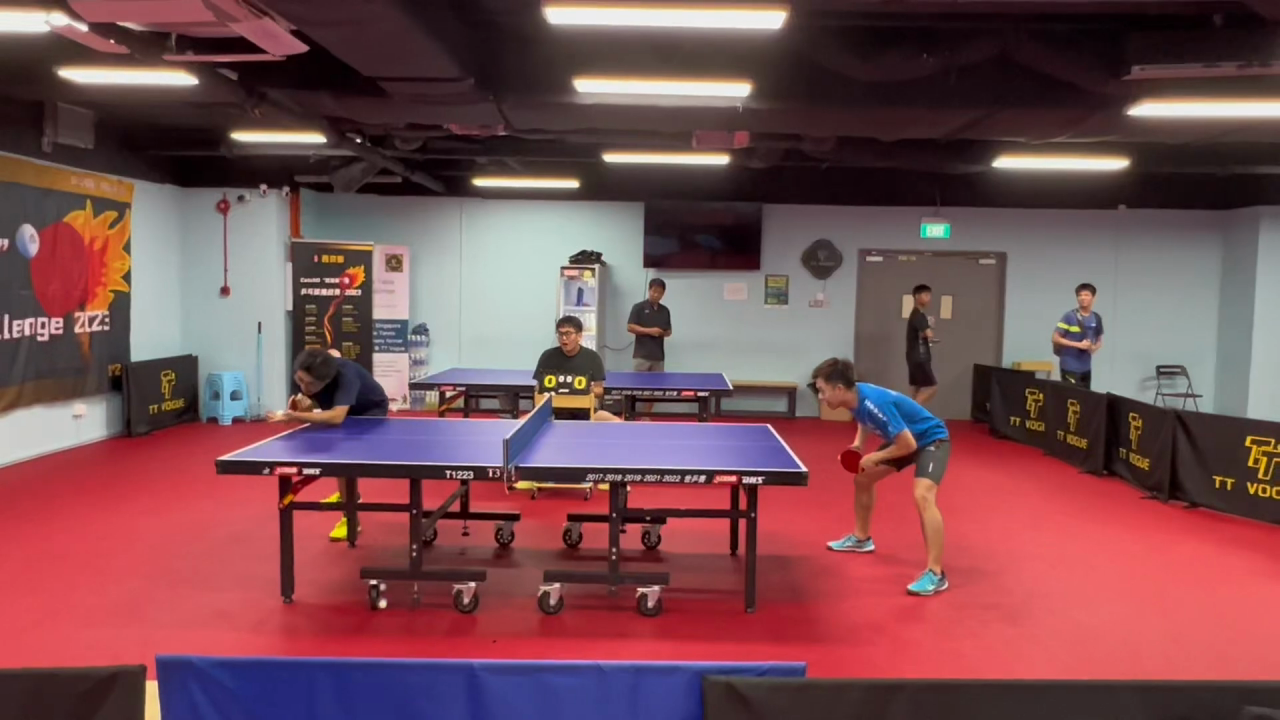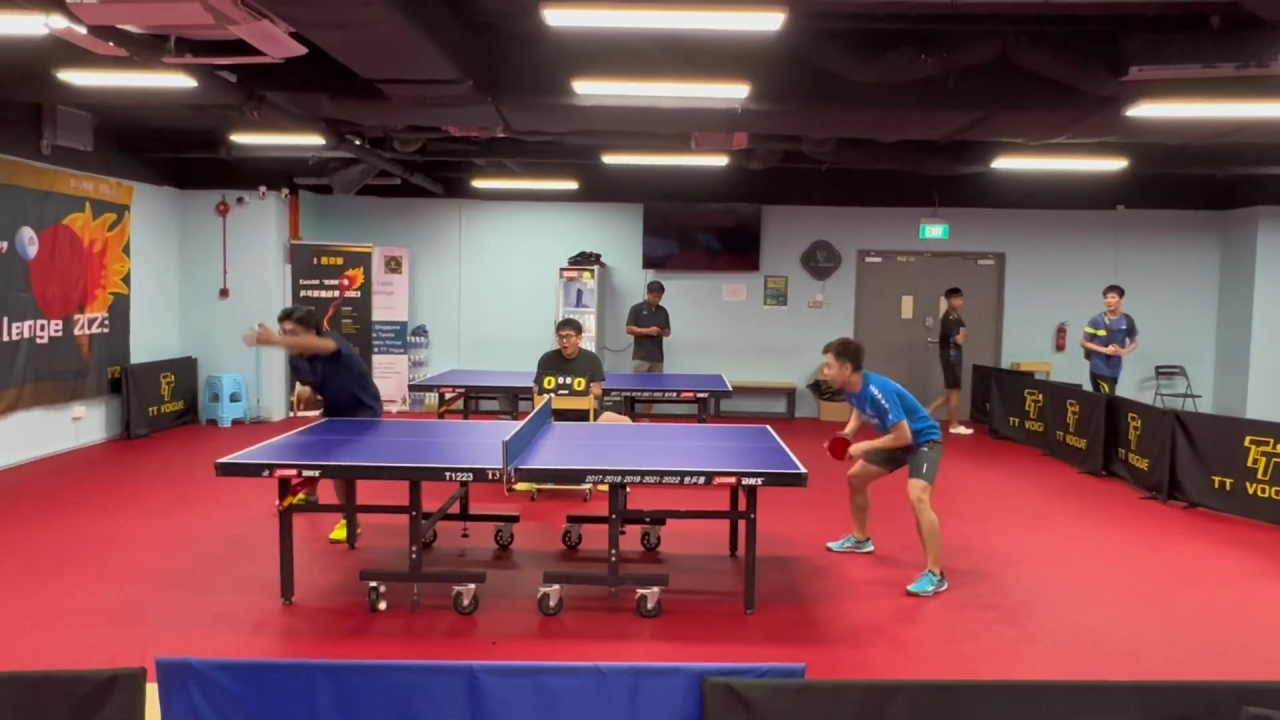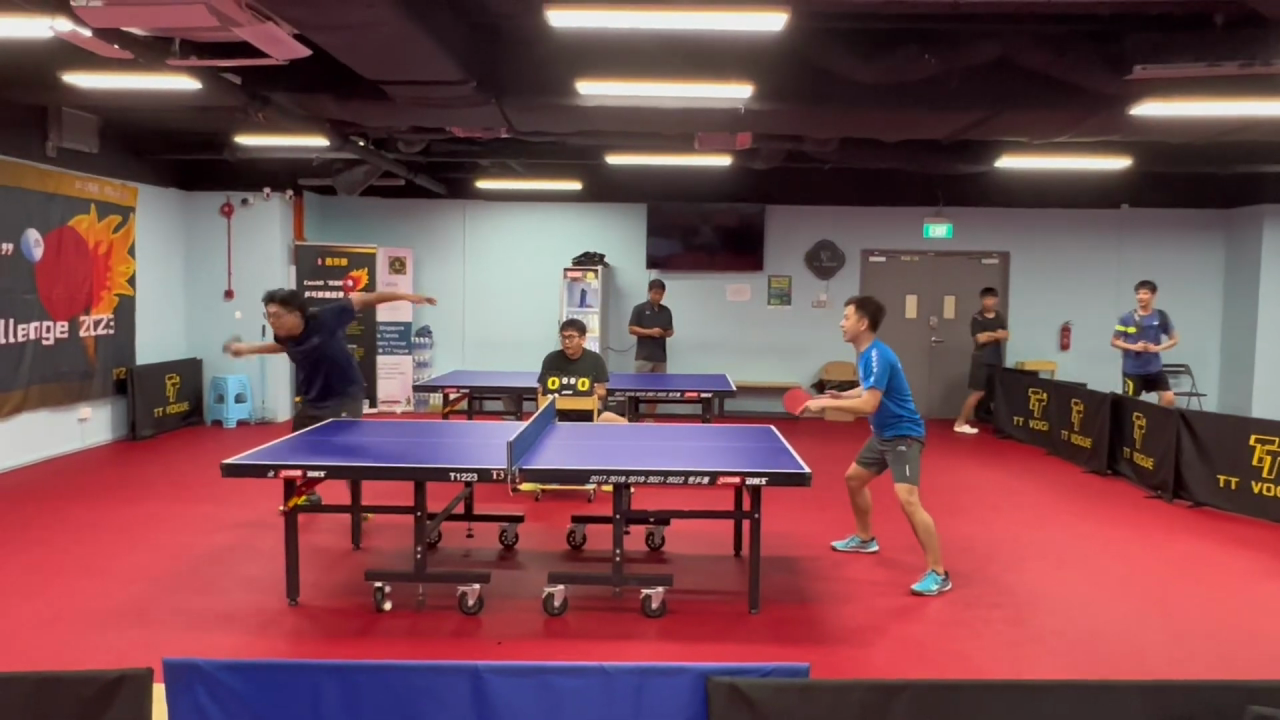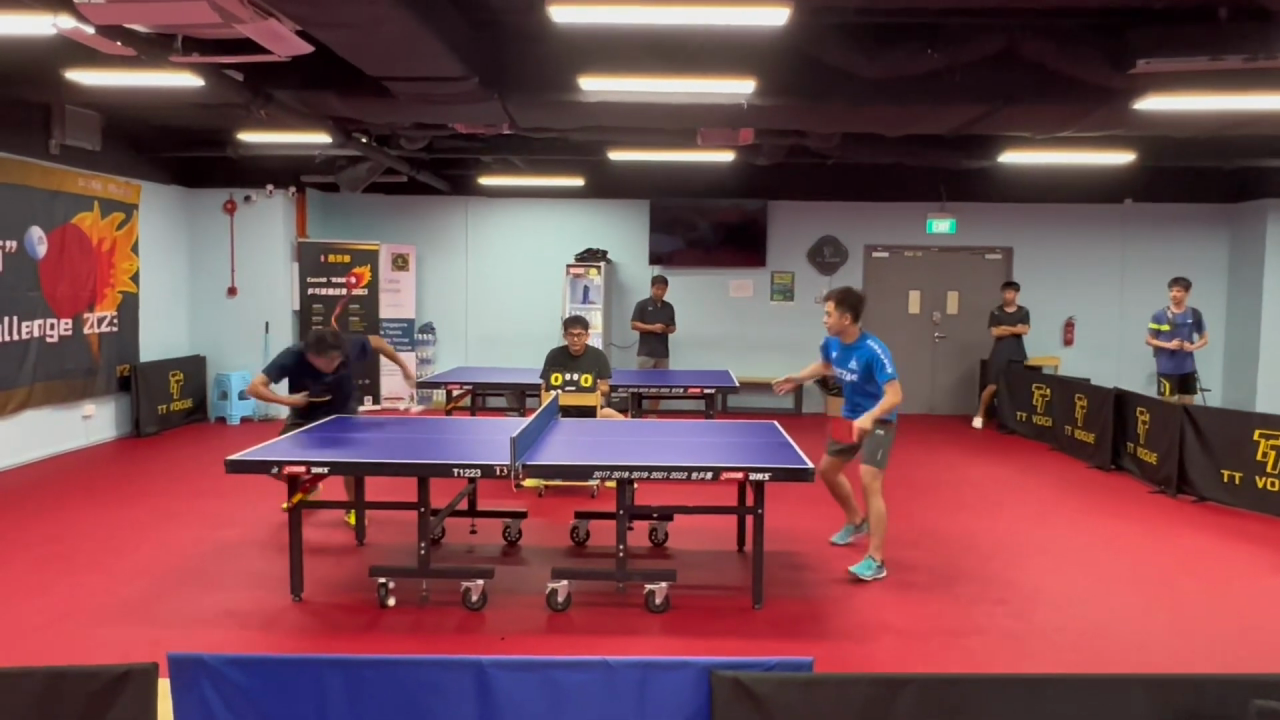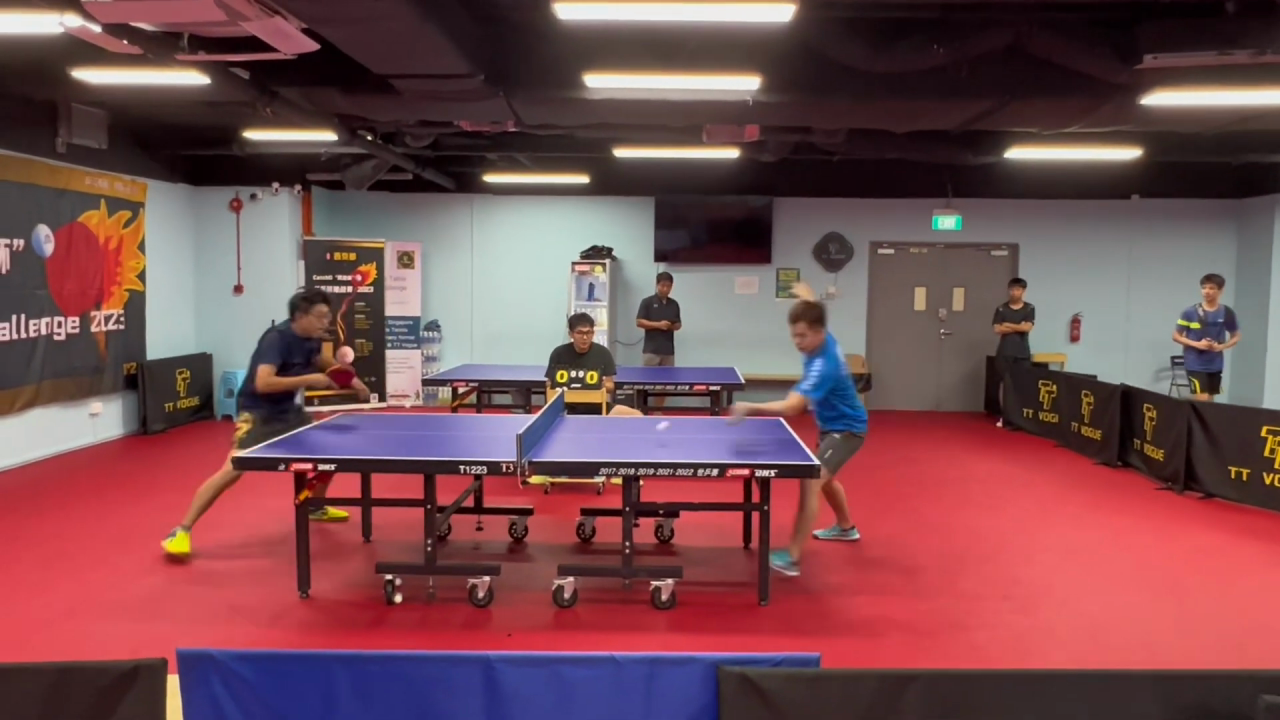
dt=0.4s
person 1, frame 1
left shoulder: (876, 405)
right shoulder: (855, 395)
left elbow: (908, 445)
right elbow: (866, 421)
left wrist: (873, 457)
right wrist: (858, 444)
left hip: (931, 440)
right hip: (904, 438)
left knee: (923, 496)
right knee: (862, 477)
left ankle: (935, 574)
right ankle: (861, 538)
person 1, frame 2
left shoulder: (879, 392)
right shoulder: (852, 386)
left elbow: (903, 437)
right elbow: (860, 410)
left wrist: (864, 446)
right wrist: (848, 432)
left hip: (923, 441)
right hip: (897, 438)
left knee: (917, 497)
right knee: (855, 477)
left ankle: (935, 574)
right ankle: (860, 539)
person 1, frame 3
left shoulder: (878, 357)
right shoulder: (864, 353)
left elbow: (868, 405)
left wrist: (825, 404)
right wrist: (839, 395)
left hip: (904, 436)
right hip: (882, 434)
left knee: (908, 500)
right knee: (853, 479)
left ankle: (938, 573)
right ankle: (865, 538)
person 1, frame 4
left shoulder: (875, 351)
right shoulder: (832, 343)
left elbow: (895, 396)
right elbow: (823, 366)
left wrist: (870, 417)
right wrist: (797, 380)
left hip: (877, 422)
right hip: (851, 419)
left knee: (869, 483)
right knee: (827, 470)
left ankle: (875, 559)
right ankle: (856, 522)
person 1, frame 5
left shoulder: (823, 366)
right shoulder: (824, 339)
left elbow: (790, 407)
right elbow: (807, 315)
left wrist: (749, 408)
right wrist: (806, 297)
left hip: (847, 429)
right hip: (832, 425)
left knee: (811, 480)
right knee: (823, 477)
left ankle: (792, 557)
right ankle: (845, 527)
person 2, frame 1
left shoulder: (345, 376)
right shoulder: (304, 377)
left elbow: (337, 416)
left wrist: (295, 416)
right wrist: (304, 404)
left hip: (371, 411)
right hip: (341, 411)
right ankle: (347, 494)
person 2, frame 2
left shoulder: (330, 341)
right shoulder: (298, 358)
left elbow: (318, 346)
right elbow: (311, 398)
left wrist: (275, 341)
right wrist: (304, 394)
left hip: (363, 411)
right hip: (334, 412)
left ankle: (350, 521)
right ankle: (308, 497)
person 2, frame 3
left shoulder: (325, 319)
right shoulder: (283, 333)
left elbow: (363, 299)
left wrist: (406, 296)
right wrist: (248, 349)
left hip: (345, 396)
right hip: (312, 399)
right ankle: (309, 495)
person 2, frame 4
left shoulder: (349, 347)
right shoulder: (292, 357)
left elbow: (376, 342)
right elbow: (254, 388)
left wrist: (404, 367)
right wrist: (286, 400)
left hip: (340, 411)
right hip: (303, 414)
left ankle: (353, 508)
person 2, frame 5
left shoulder: (311, 338)
right shoulder: (277, 338)
left elbow: (321, 360)
right elbow: (262, 383)
left wrist: (352, 380)
right wrist: (308, 380)
left hip: (287, 410)
right hip: (257, 412)
right knee: (231, 472)
left ankle: (317, 507)
right ankle: (182, 532)
